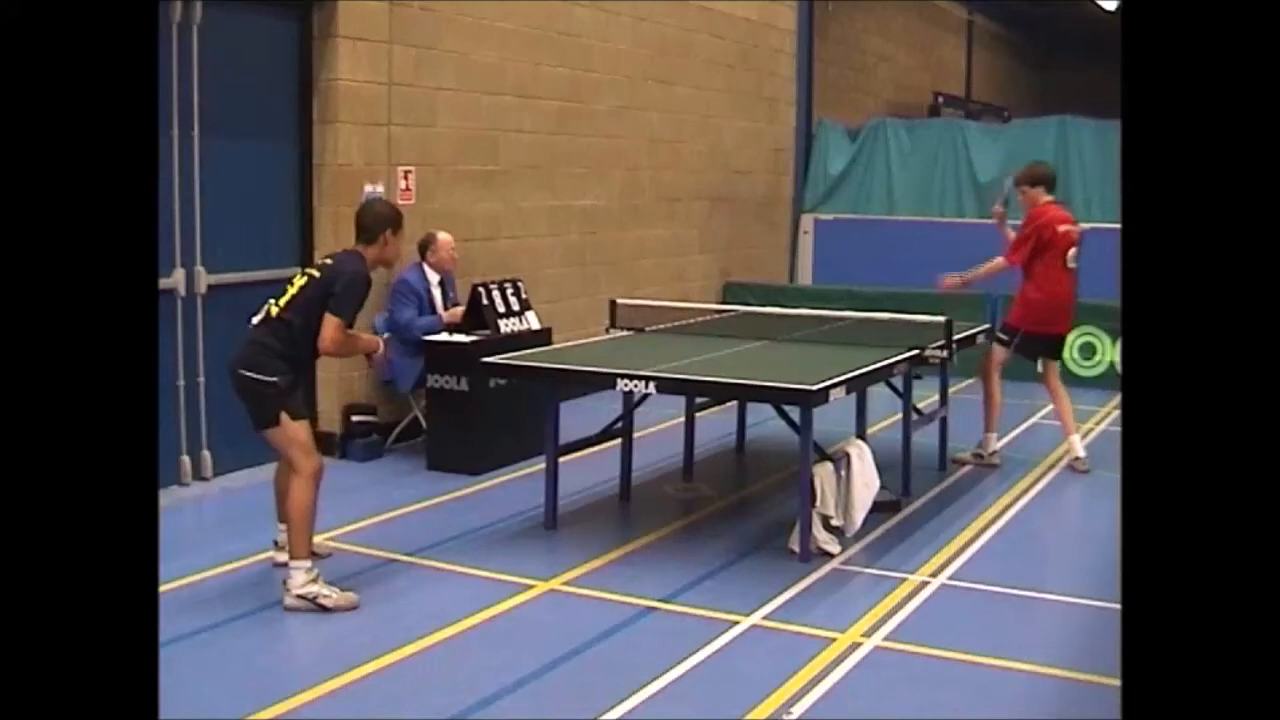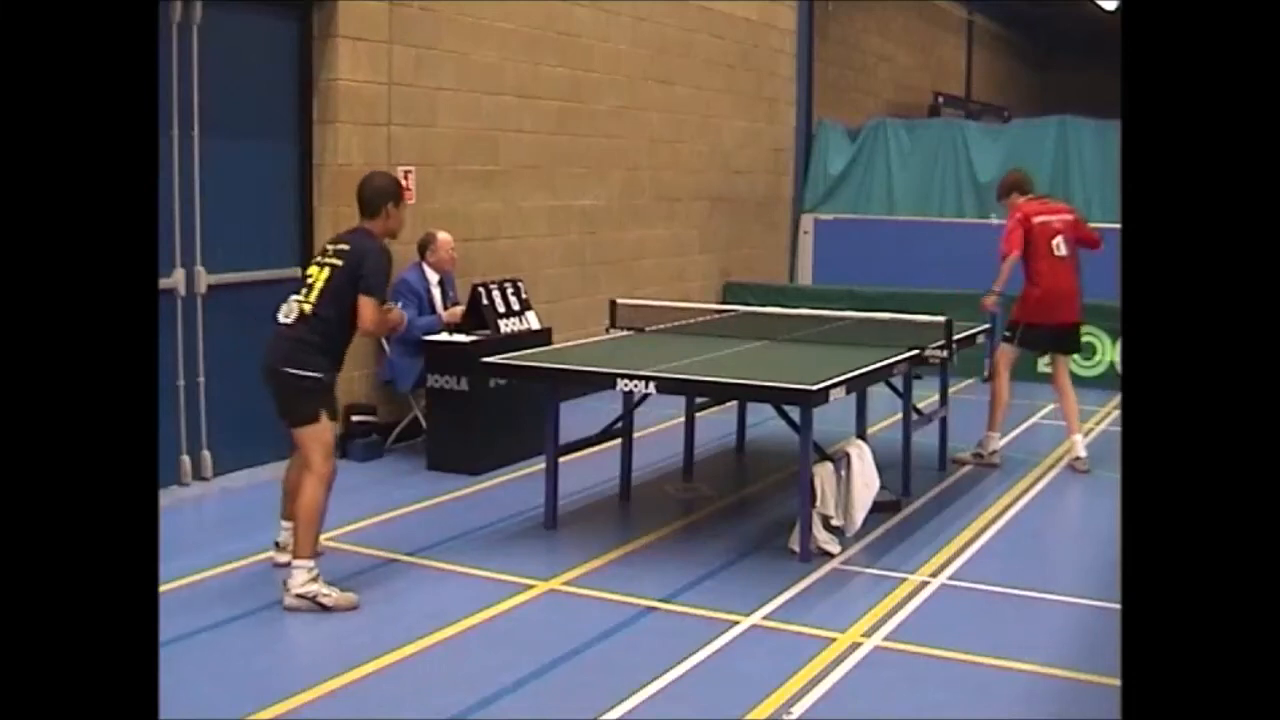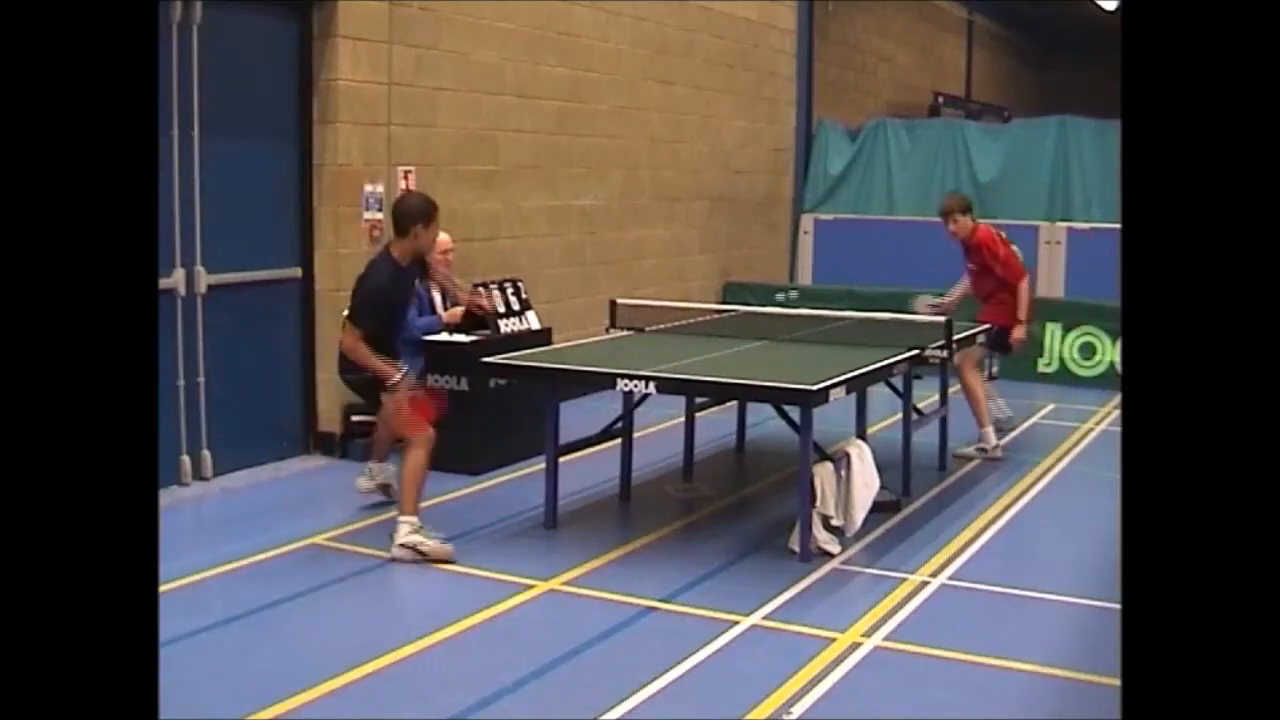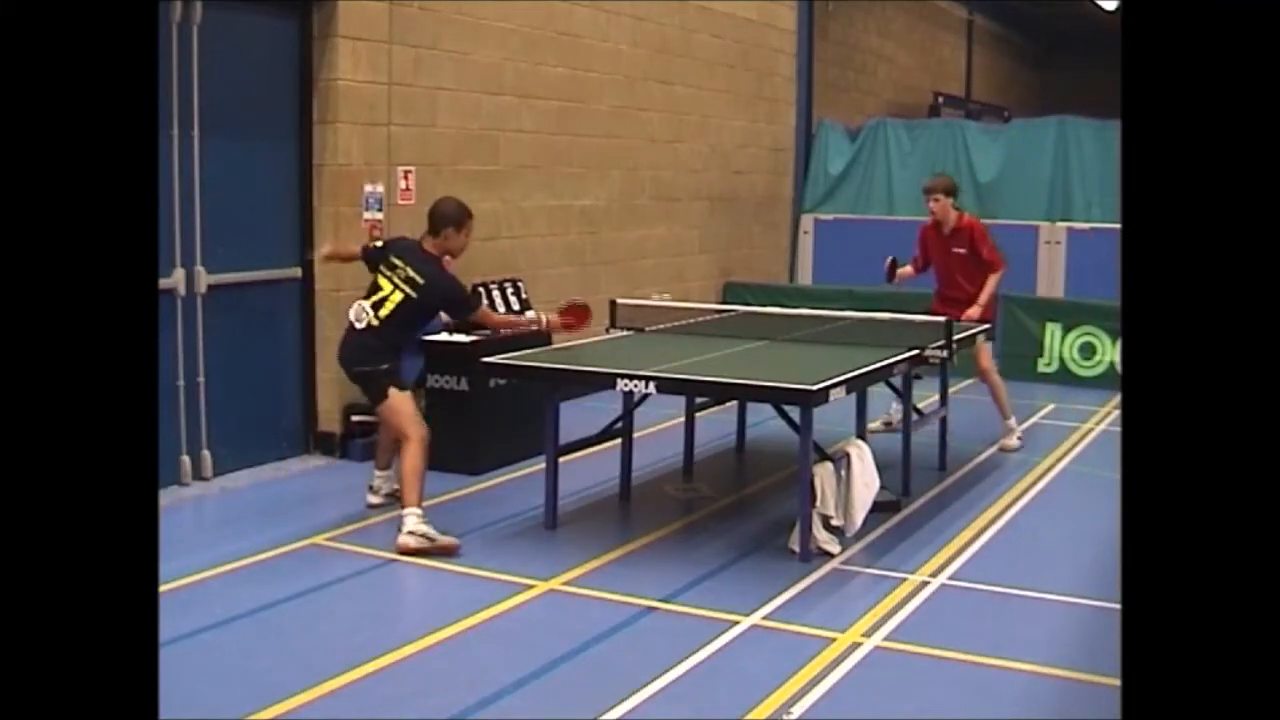
dt=0.5s
person 1, frame 1
left shoulder: (340, 263)
right shoulder: (354, 275)
right elbow: (327, 343)
left wrist: (360, 341)
right wrist: (368, 344)
left hip: (260, 364)
right hip: (267, 372)
left knee: (292, 455)
right knee: (307, 466)
left ankle: (287, 541)
right ankle: (301, 581)
person 1, frame 2
left shoulder: (340, 243)
right shoulder: (374, 253)
right elbow: (368, 324)
left wrist: (379, 310)
right wrist: (395, 319)
left hip: (284, 357)
right hip: (307, 366)
left knee: (305, 454)
right knee: (320, 468)
left ankle: (287, 539)
right ankle: (303, 581)
person 1, frame 3
left shoulder: (405, 260)
right shoulder: (381, 281)
right elbow: (350, 343)
right wrist: (394, 376)
left hip: (378, 360)
right hip: (364, 367)
left knee: (398, 417)
right knee: (421, 436)
left ankle: (376, 473)
right ankle: (408, 534)
person 1, frame 4
left shoulder: (398, 246)
right shoulder: (443, 284)
left elbow: (350, 254)
right elbow: (493, 321)
left wrist: (329, 253)
right wrist: (542, 322)
left hip: (357, 347)
right hip: (370, 359)
left knee: (396, 414)
right knee: (415, 435)
left ankle: (381, 484)
right ankle: (414, 527)
person 2, frame 1
left shoulder: (1040, 217)
right shoulder: (1067, 219)
left elbow: (1008, 261)
left wrist: (963, 279)
right wrist: (1004, 225)
left hip: (1034, 309)
right hip: (1060, 312)
left knee: (991, 365)
right knee: (1052, 378)
left ankle: (989, 448)
right ankle: (1078, 452)
person 2, frame 2
left shoulder: (1020, 215)
right shoulder: (1067, 212)
left elbow: (1013, 255)
right elbow: (1095, 242)
left wrist: (995, 292)
left hip: (1039, 302)
right hip: (1069, 305)
left knee: (1001, 366)
right knee: (1061, 376)
left ankle: (989, 448)
right ankle: (1079, 451)
person 2, frame 3
left shoulder: (986, 240)
right shoulder: (969, 238)
left elbow: (1021, 278)
left wrist: (1020, 322)
left hip: (1003, 312)
right hip: (996, 309)
left knee: (962, 364)
right knee: (969, 363)
left ankle: (989, 443)
person 2, frame 4
left shoulder: (973, 228)
right shoulder: (927, 231)
left elbow: (997, 268)
right elbow: (918, 266)
left wrist: (980, 305)
right wrist: (898, 273)
left hip: (974, 309)
right hip: (941, 307)
left knee: (986, 368)
left ankle: (1011, 428)
right ankle: (896, 415)
